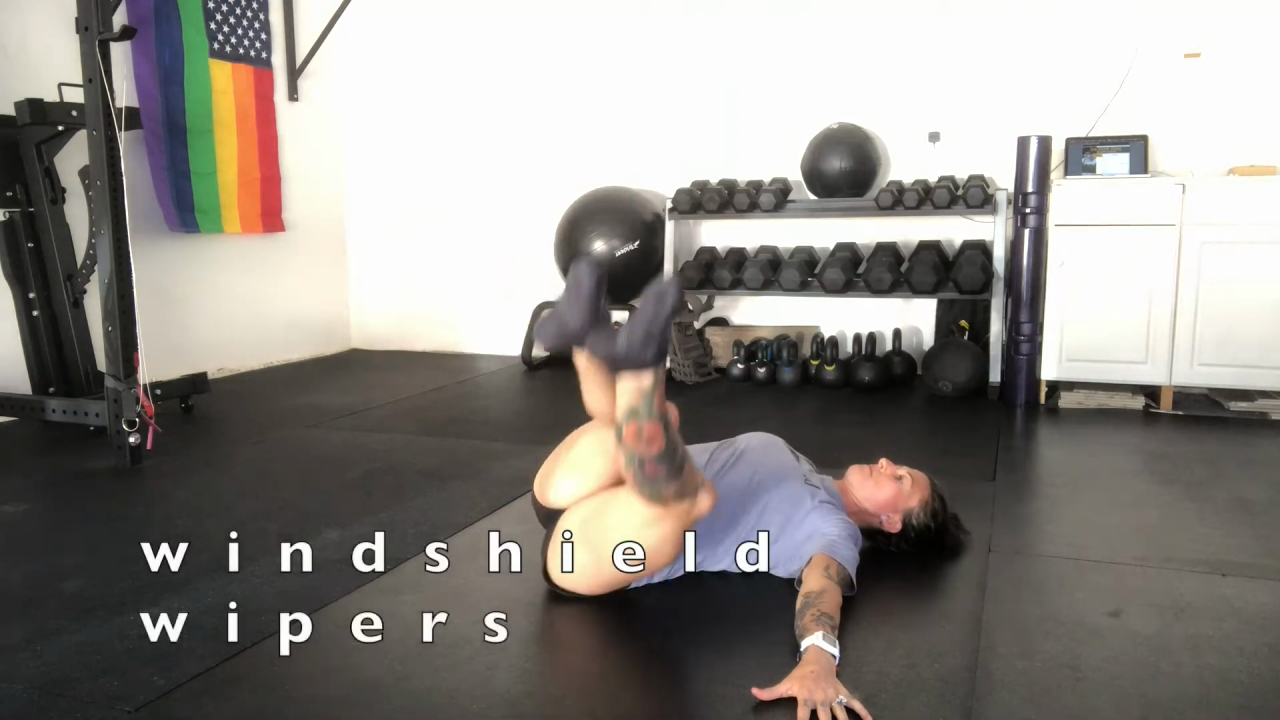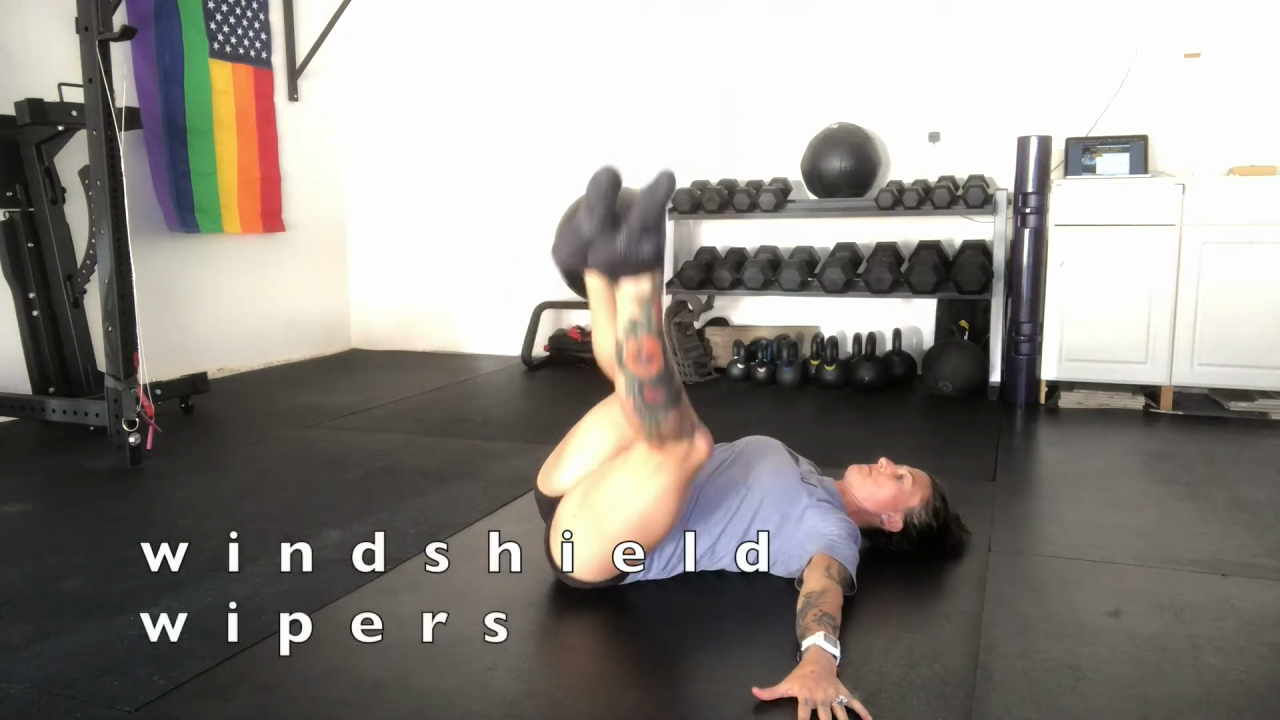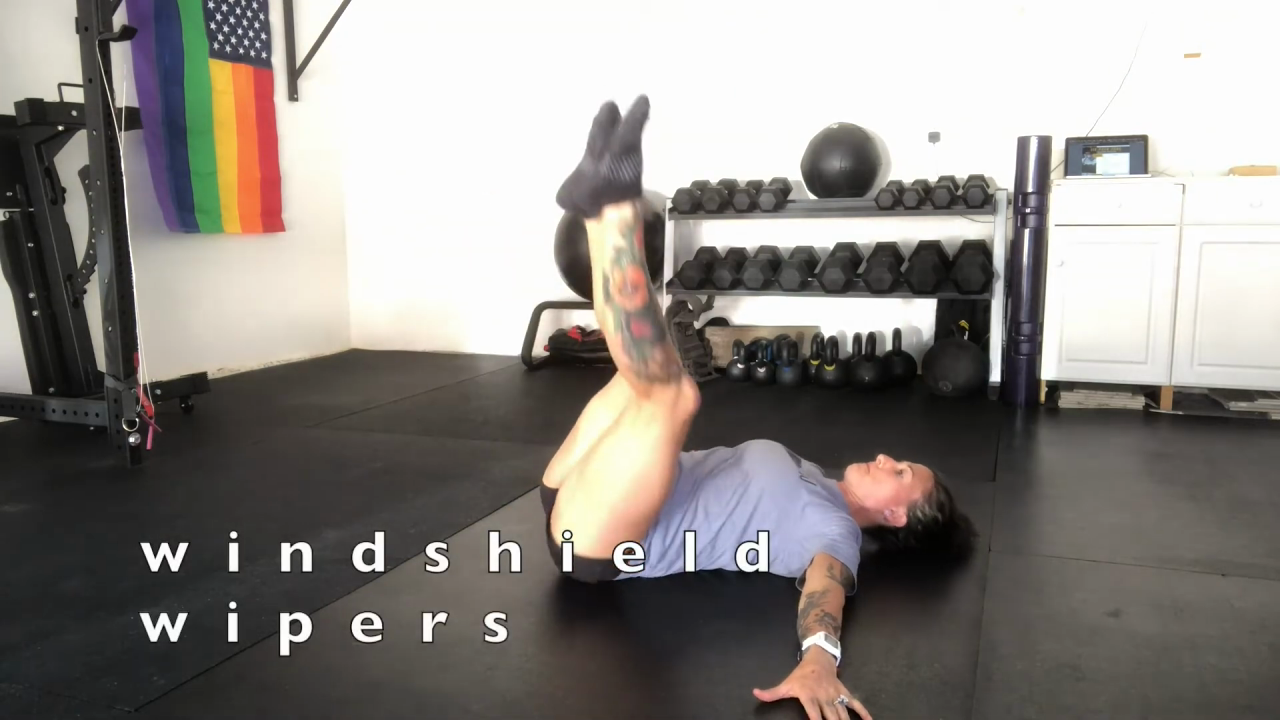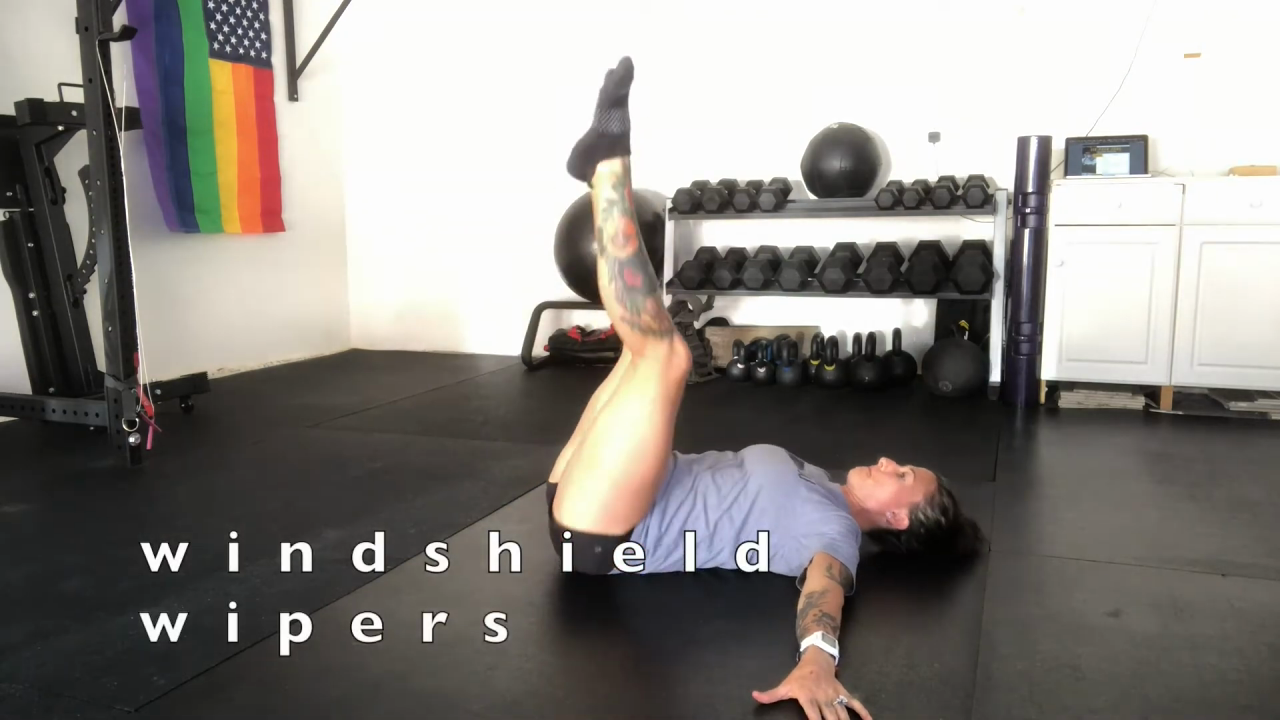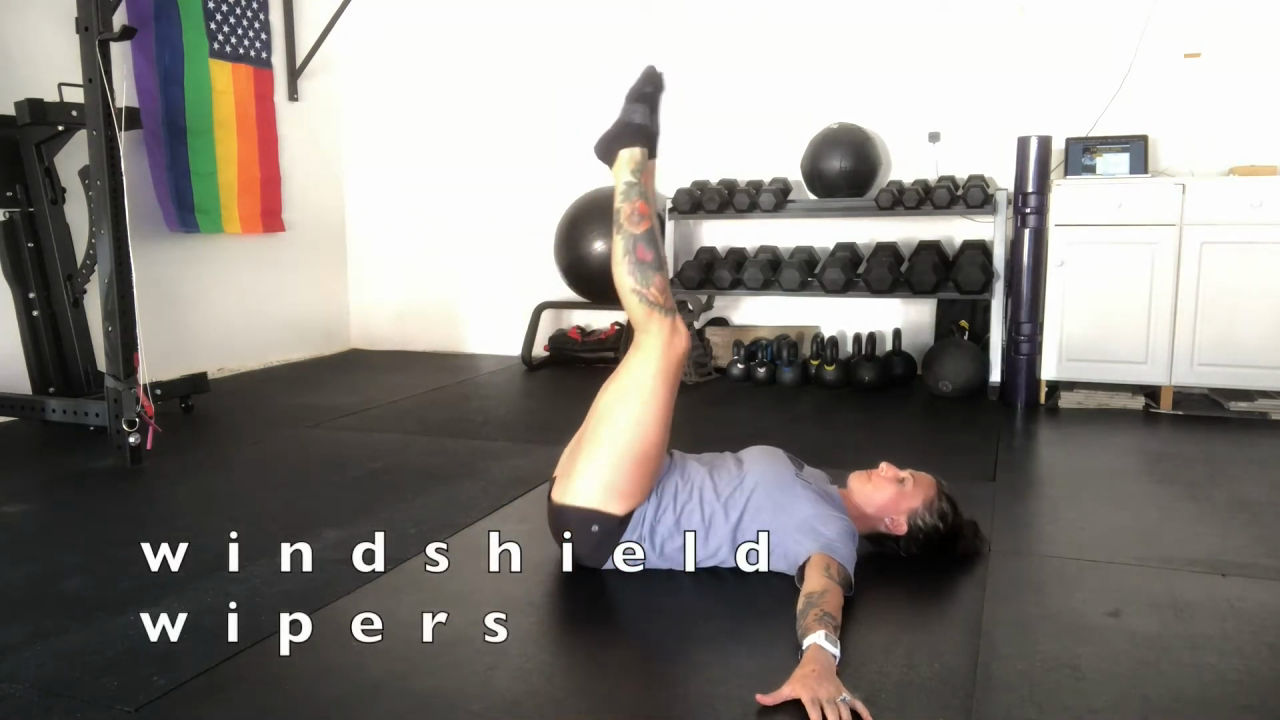
dt=0.2s
person 1, frame 1
left shoulder: (833, 534)
right shoulder: (795, 465)
left elbow: (821, 596)
left wrist: (819, 660)
left knee: (689, 493)
right knee: (654, 415)
left ankle: (636, 357)
person 1, frame 2
left shoulder: (832, 532)
right shoulder: (801, 472)
left elbow: (821, 593)
left wrist: (817, 660)
left knee: (683, 439)
left ankle: (633, 264)
person 1, frame 3
left shoulder: (834, 531)
right shoulder: (808, 479)
left elbow: (825, 594)
left wrist: (818, 661)
left hip: (592, 543)
right hip: (574, 503)
left knee: (671, 390)
left ankle: (617, 198)
person 1, frame 4
left shoulder: (835, 531)
right shoulder: (815, 482)
left elbow: (823, 591)
left wrist: (817, 660)
left hip: (596, 532)
right hip: (584, 509)
left knee: (665, 352)
right knee: (649, 347)
person 1, frame 5
left shoulder: (832, 534)
right shoulder: (815, 486)
left elbow: (823, 593)
left wrist: (818, 659)
left hip: (599, 522)
right hip: (595, 510)
left knee: (665, 334)
